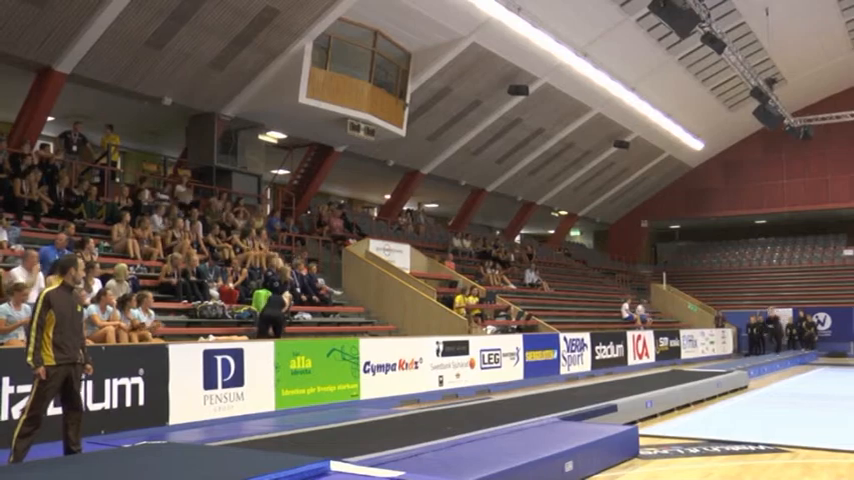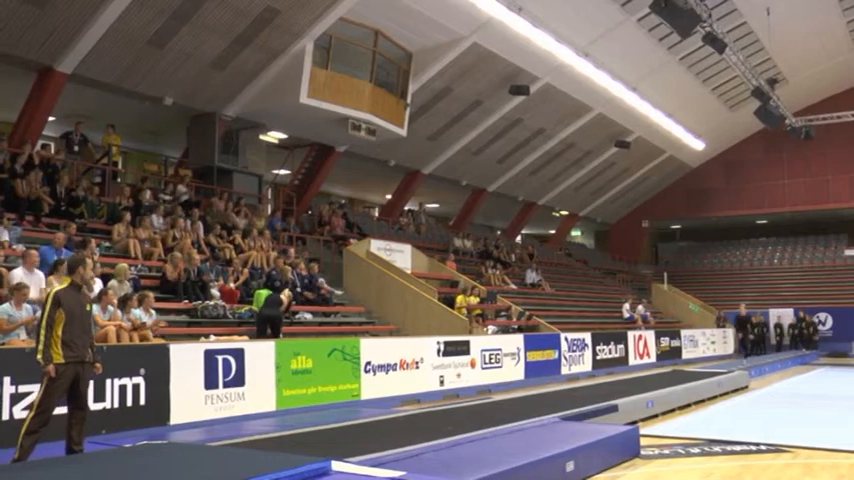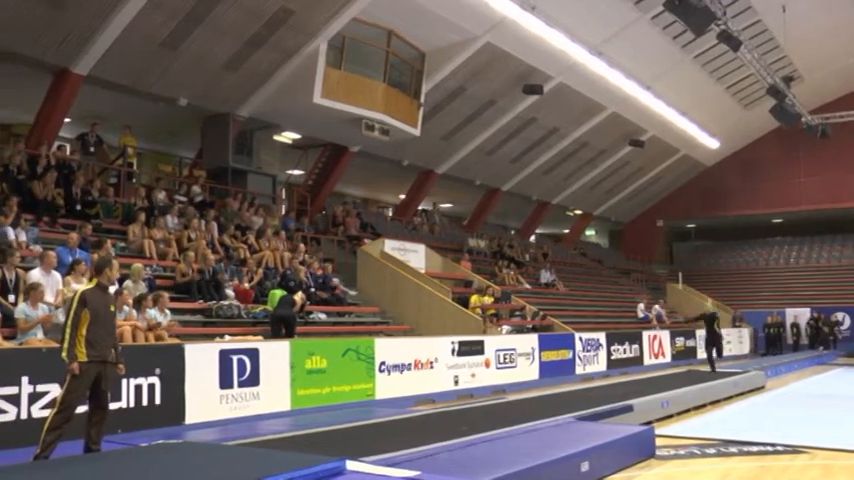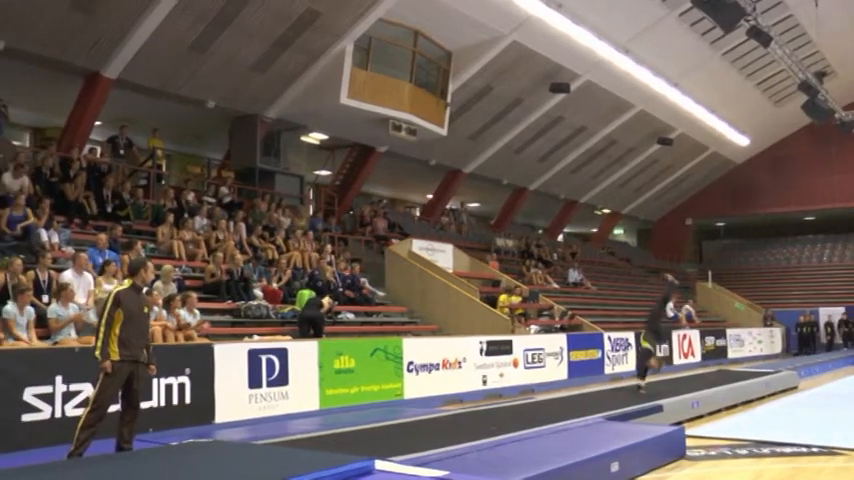
dt=0.7s
person 1, frame 1
left shoulder: (76, 299)
right shoulder: (49, 295)
right elbow: (35, 329)
left wrist: (86, 360)
right wrist: (36, 362)
left hip: (74, 364)
right hip: (52, 365)
left knee: (74, 410)
right knee: (34, 413)
left ankle: (73, 452)
right ankle: (16, 459)
person 1, frame 2
left shoulder: (85, 298)
right shoulder: (58, 294)
right elbow: (44, 328)
left wrist: (94, 358)
right wrist: (45, 360)
left hip: (83, 363)
right hip: (61, 362)
left knee: (79, 410)
right knee: (42, 410)
left ankle: (75, 452)
right ankle: (20, 457)
person 1, frame 3
left shoulder: (110, 299)
right shoulder: (84, 294)
right elbow: (70, 326)
left wrist: (118, 359)
right wrist: (70, 358)
left hip: (105, 362)
right hip: (84, 361)
left knee: (100, 408)
right knee: (65, 407)
left ankle: (93, 450)
right ankle: (42, 454)
person 1, frame 4
left shoulder: (144, 300)
right shoulder: (119, 294)
right elbow: (104, 325)
left wrist: (149, 360)
right wrist: (103, 356)
left hip: (137, 362)
right hip: (117, 360)
left knee: (132, 407)
right knee: (99, 406)
left ankle: (124, 448)
right ankle: (76, 451)
